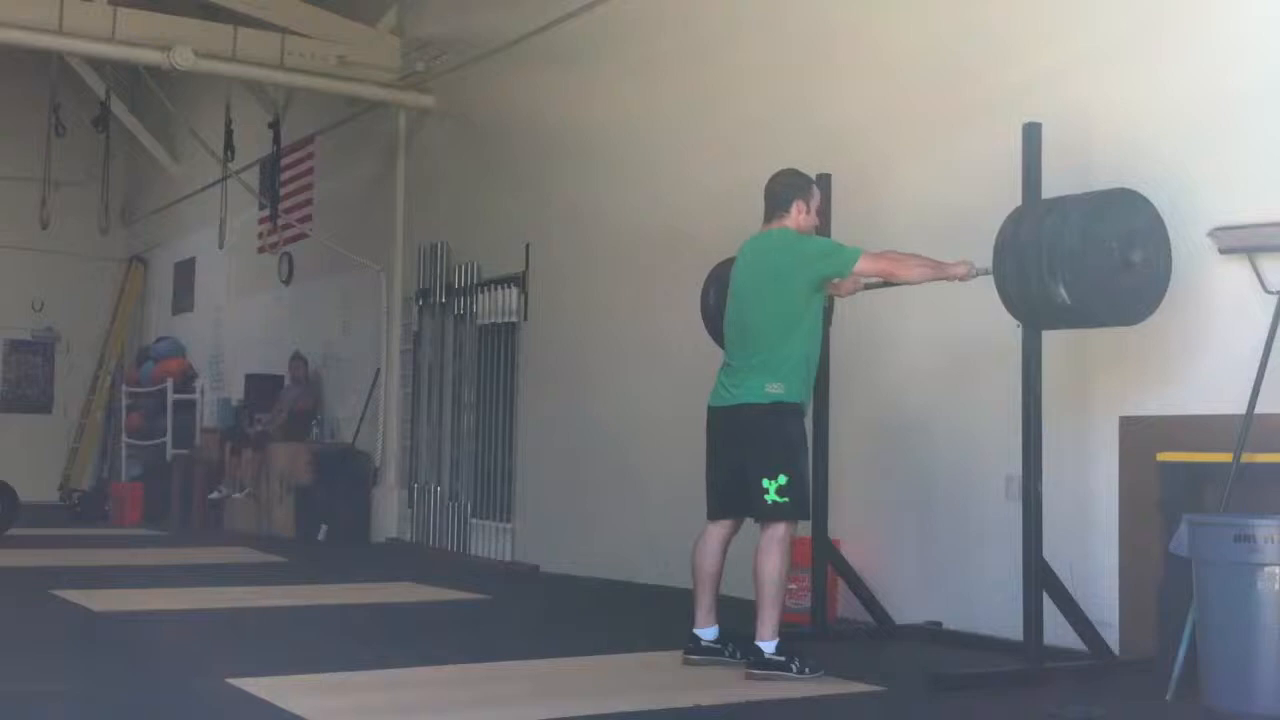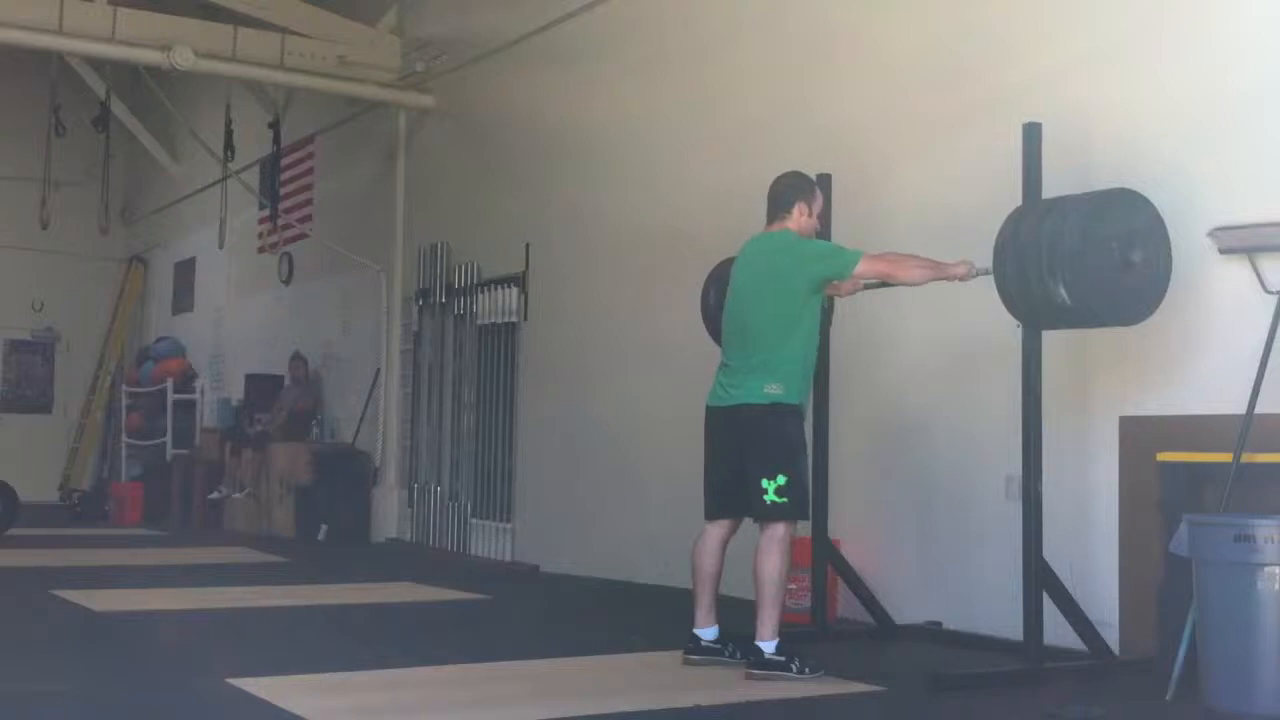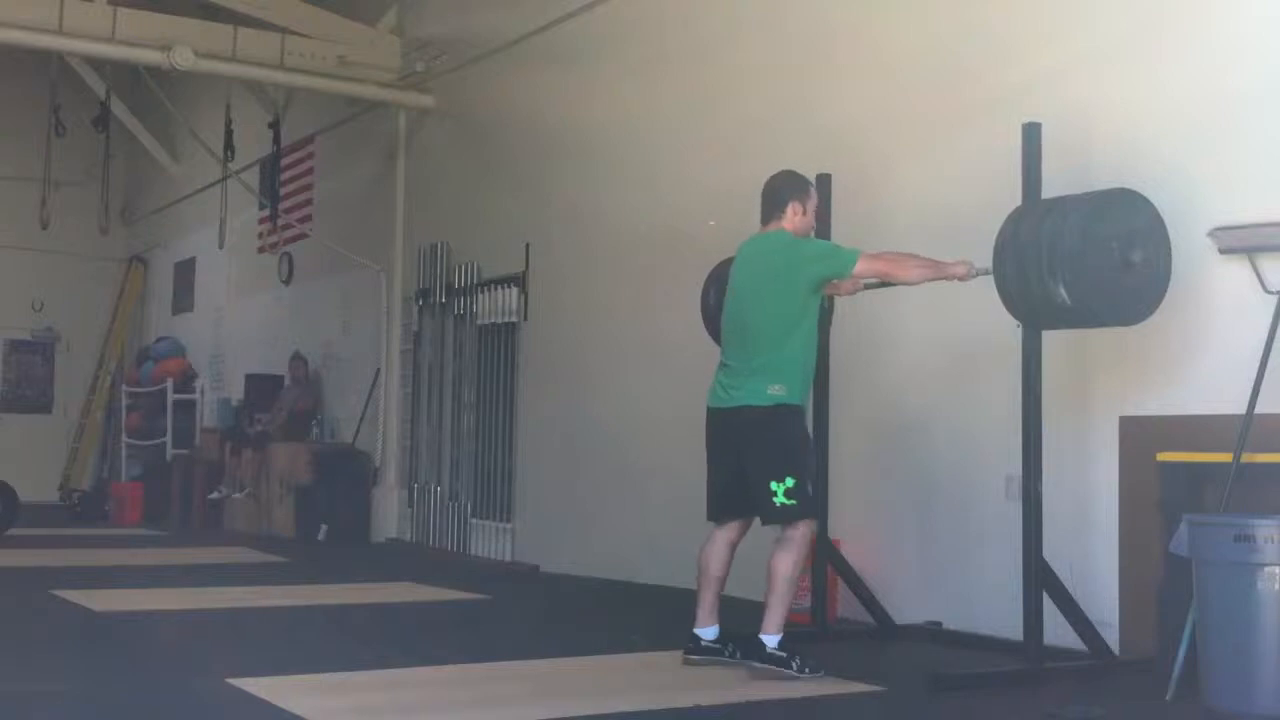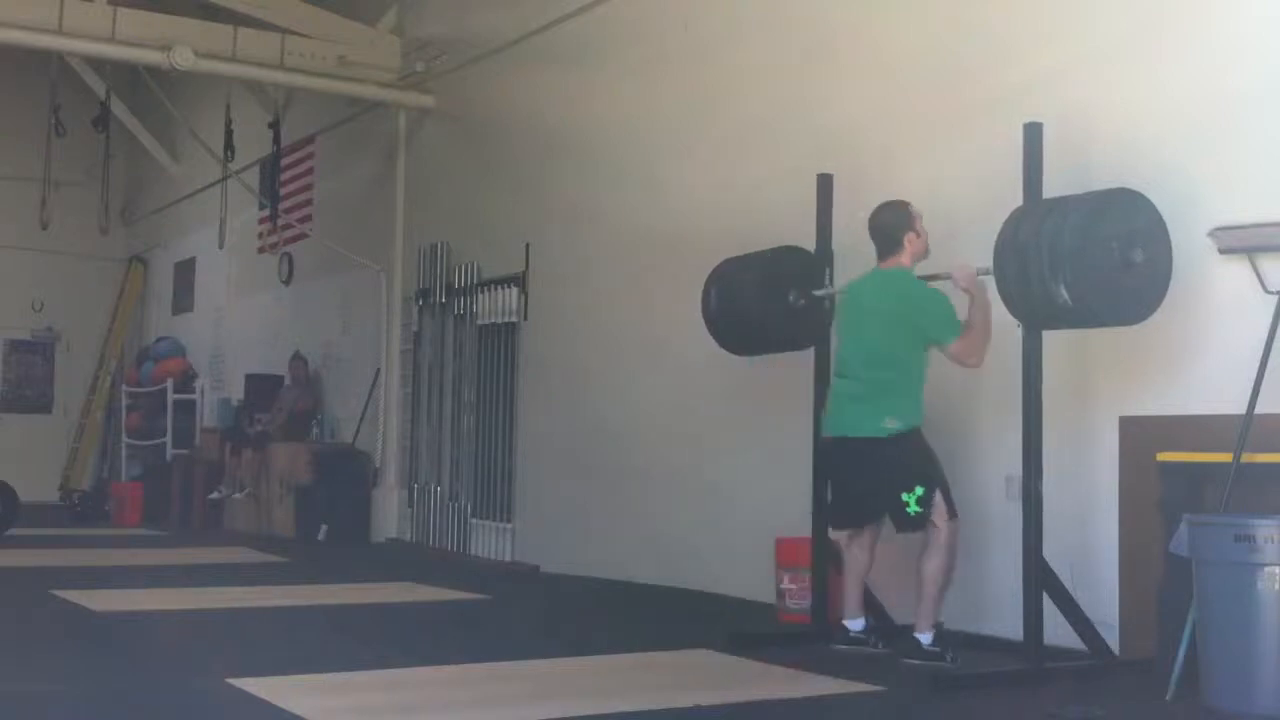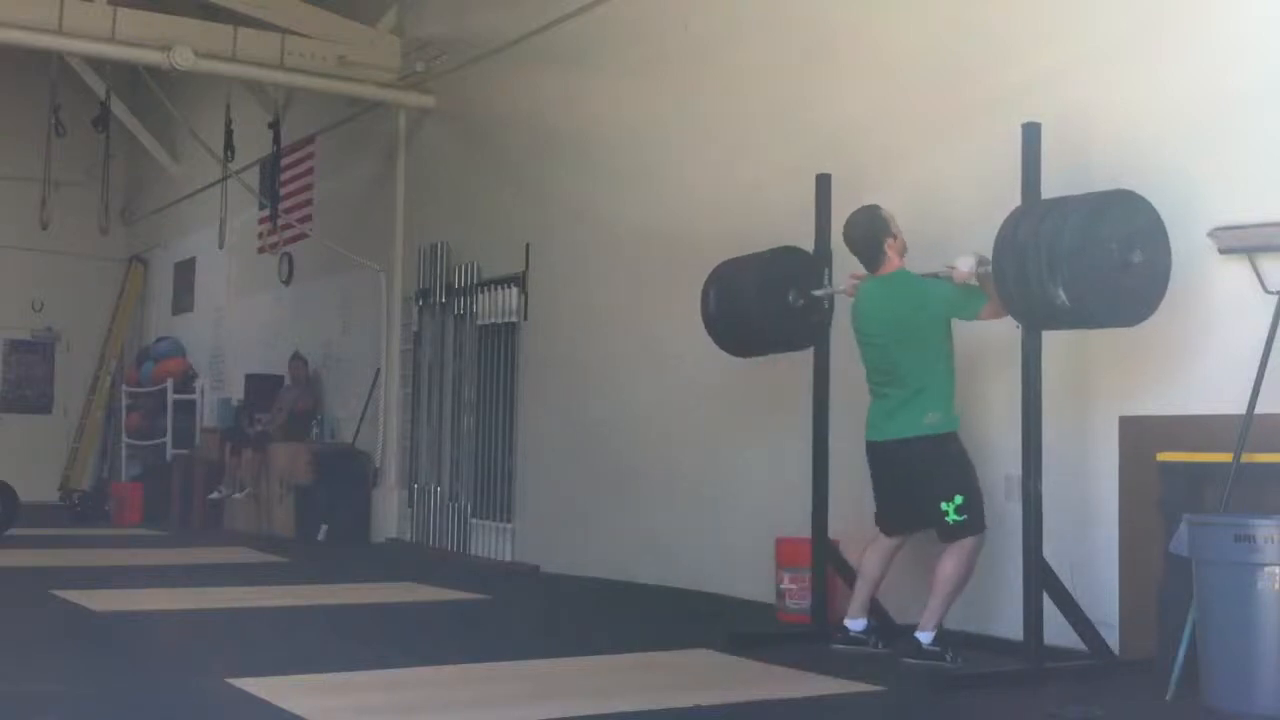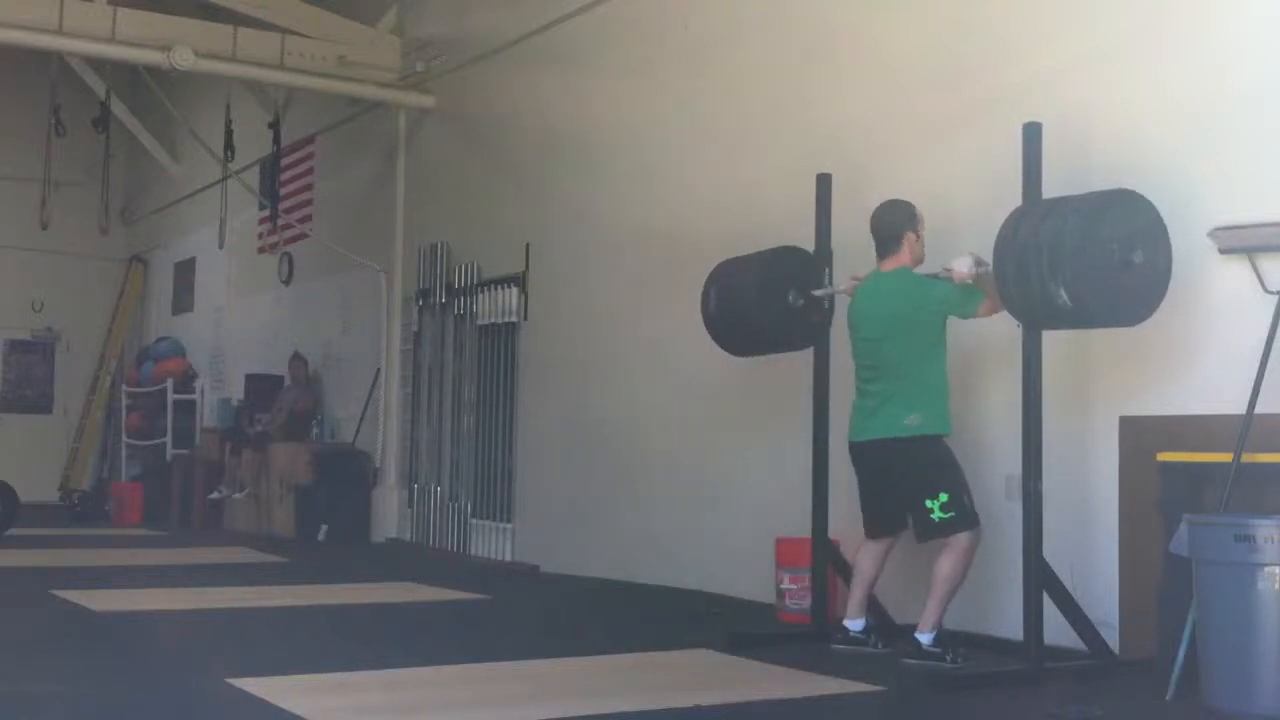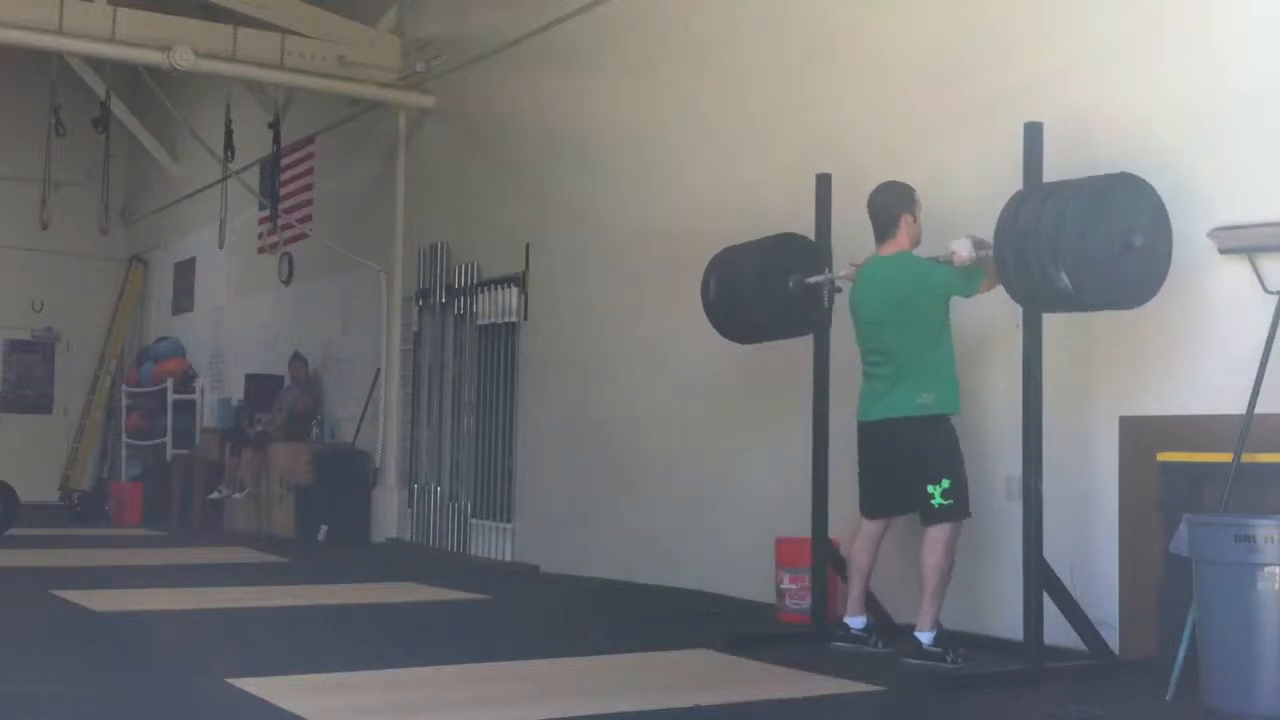
dt=0.4s
person 1, frame 1
left shoulder: (752, 251)
right shoulder: (802, 250)
right elbow: (889, 265)
left wrist: (830, 289)
right wrist: (949, 270)
left hip: (729, 406)
right hip: (769, 408)
left knee: (722, 521)
right knee: (777, 524)
left ankle: (704, 636)
right ankle: (768, 650)
person 1, frame 2
left shoulder: (752, 252)
right shoulder: (801, 252)
right elbow: (889, 267)
left wrist: (831, 289)
right wrist: (949, 270)
left hip: (726, 407)
right hip: (767, 408)
left knee: (720, 521)
right knee: (777, 525)
left ankle: (704, 637)
right ankle: (767, 650)
person 1, frame 3
left shoulder: (748, 253)
right shoulder: (800, 251)
right elbow: (890, 266)
left wrist: (829, 287)
right wrist: (949, 269)
left hip: (727, 409)
right hip: (770, 409)
left knee: (730, 524)
right knee: (798, 525)
left ankle: (704, 636)
right ankle: (770, 644)
person 1, frame 4
left shoulder: (854, 292)
right shoulder: (924, 298)
right elbow: (971, 355)
right wrist: (977, 295)
left hip: (837, 435)
right hip: (889, 436)
left knee: (860, 527)
right knee: (941, 527)
left ankle: (853, 626)
right ankle: (923, 639)
person 1, frame 5
left shoulder: (862, 302)
right shoulder: (930, 293)
right elbow: (999, 308)
right wrist: (979, 273)
left hip: (883, 438)
right hip: (927, 438)
left knee: (892, 532)
right knee: (966, 536)
left ankle: (853, 626)
right ankle: (924, 639)
person 1, frame 6
left shoulder: (861, 297)
right shoulder: (927, 291)
right elbow: (993, 304)
right wrist: (973, 275)
left hip: (865, 437)
right hip: (912, 437)
left knee: (881, 533)
right knee: (962, 534)
left ankle: (853, 626)
right ankle: (925, 639)
person 1, frame 7
left shoulder: (863, 280)
right shoulder: (928, 273)
right elbow: (990, 278)
right wrist: (974, 254)
left hip: (874, 418)
right hip: (921, 417)
left knee: (873, 519)
right knee: (942, 523)
left ankle: (853, 623)
right ankle: (925, 638)
